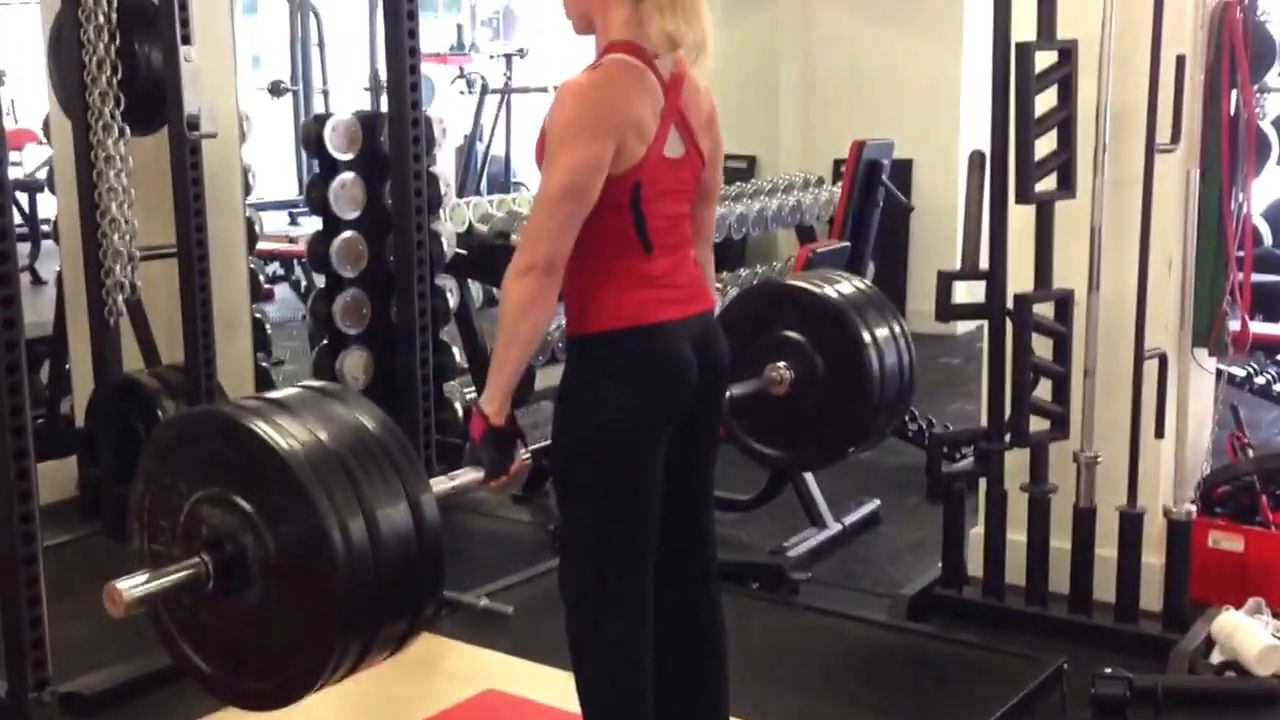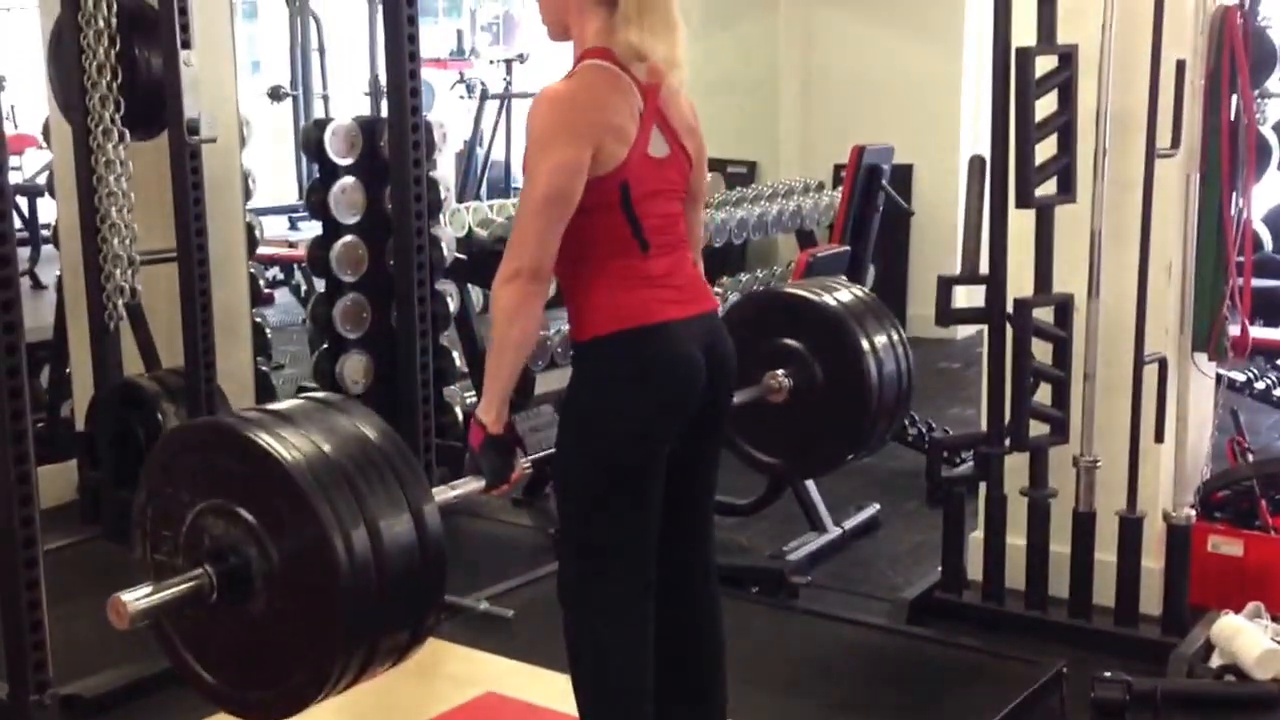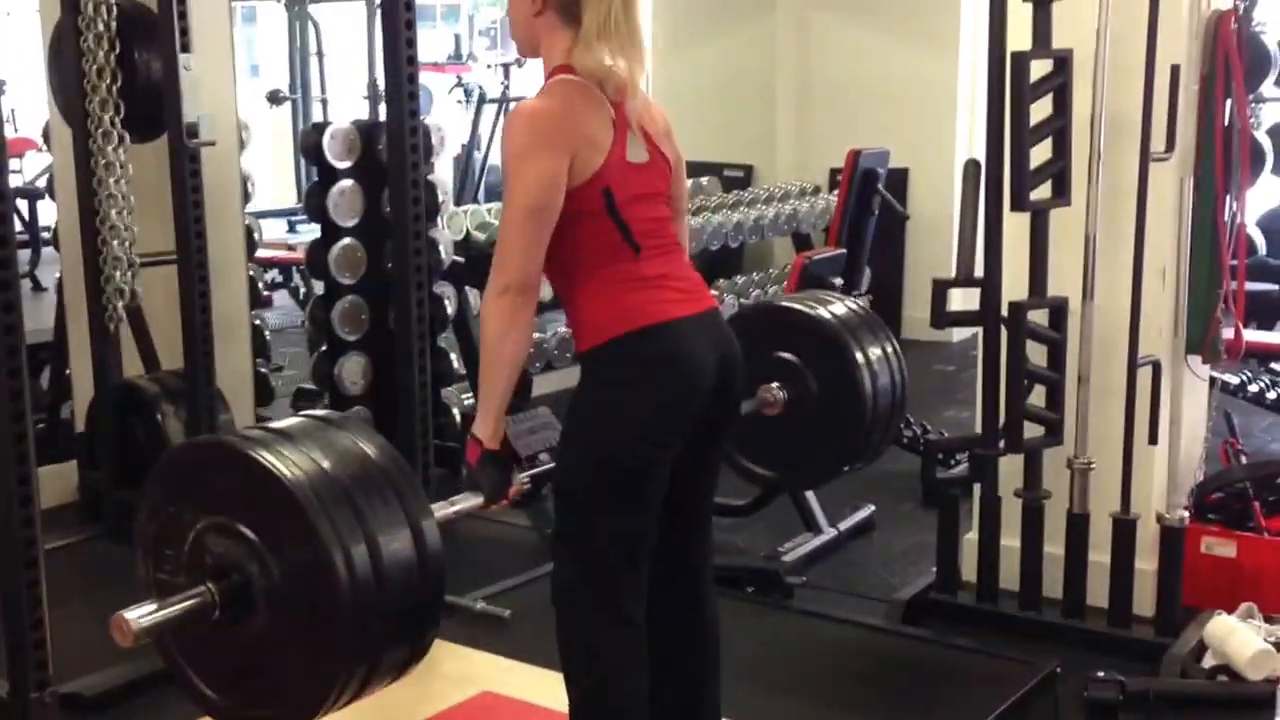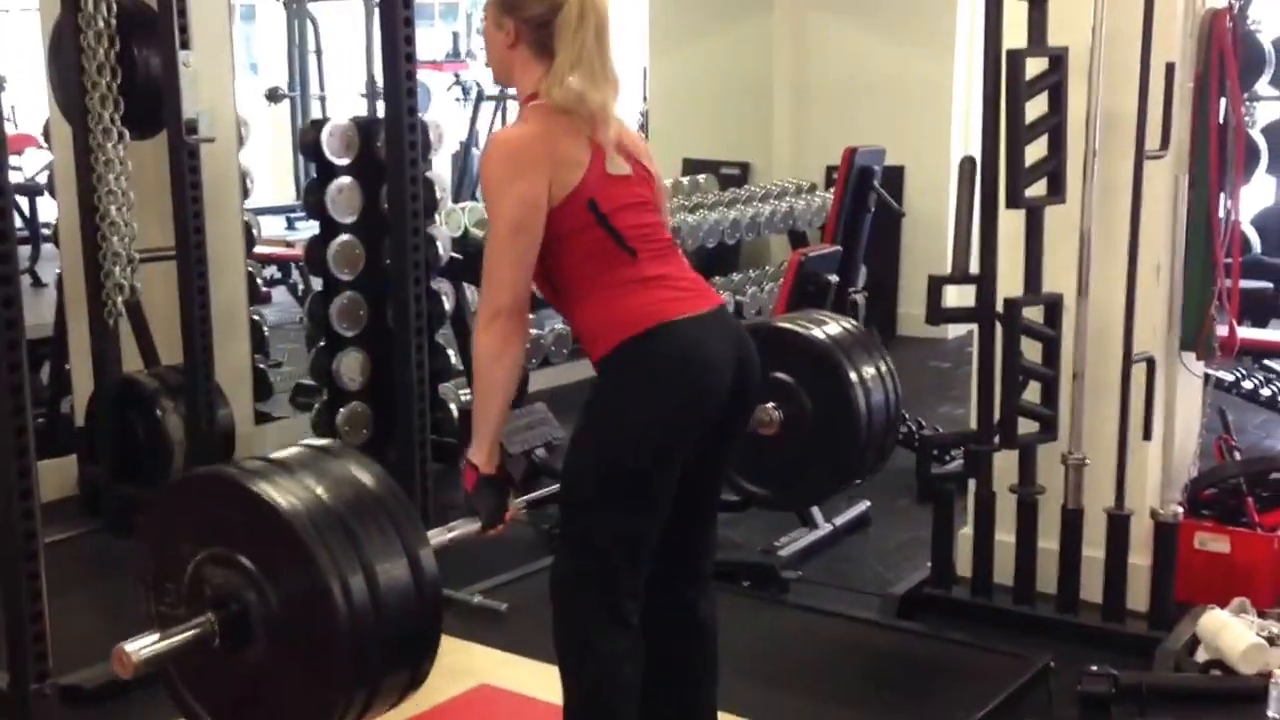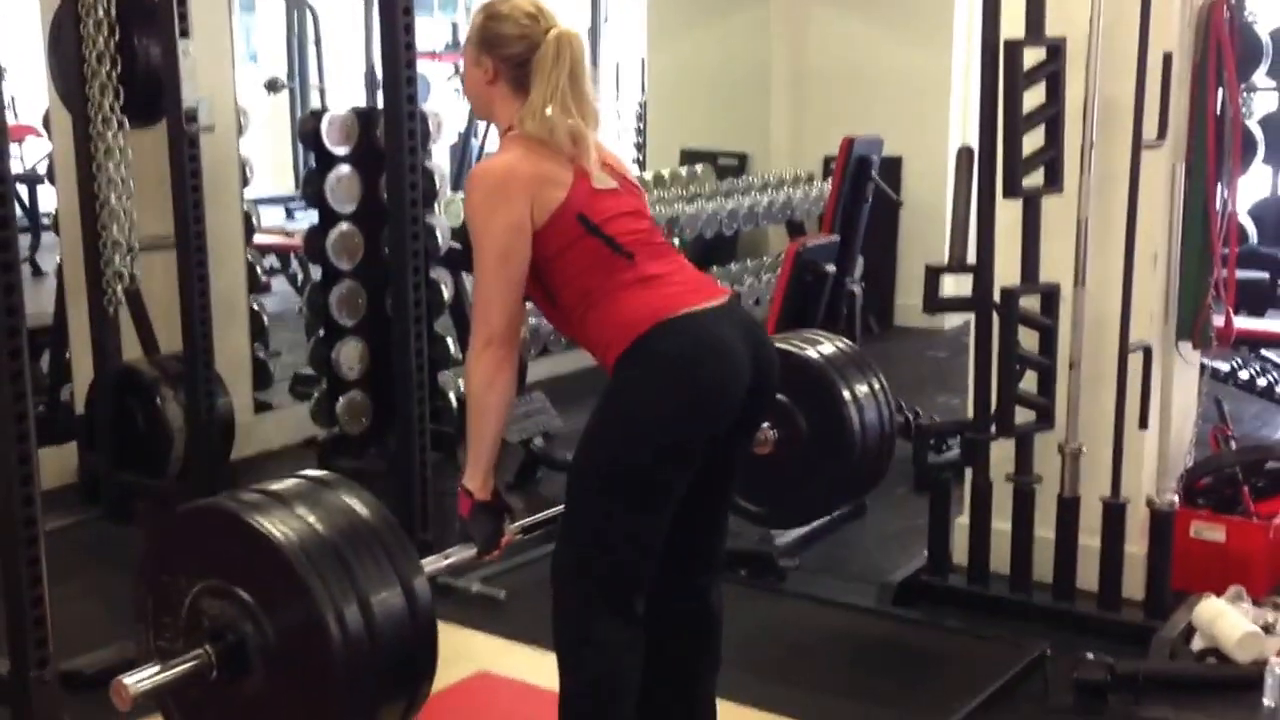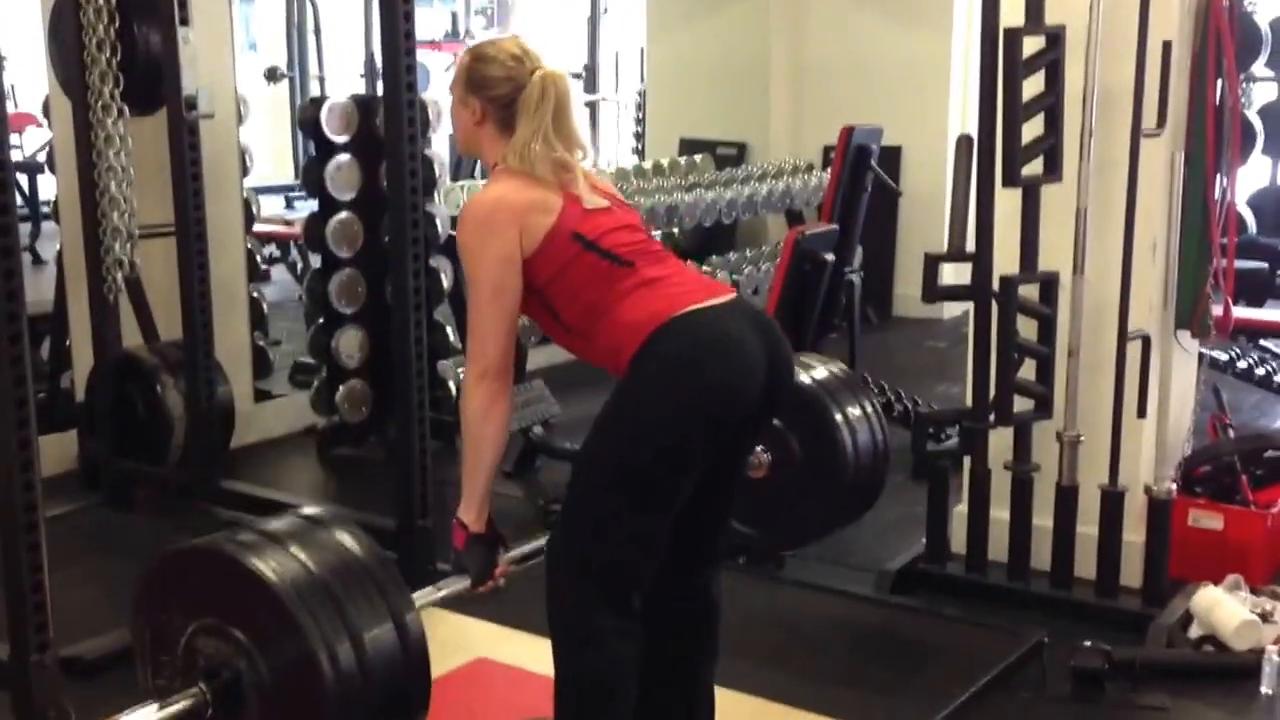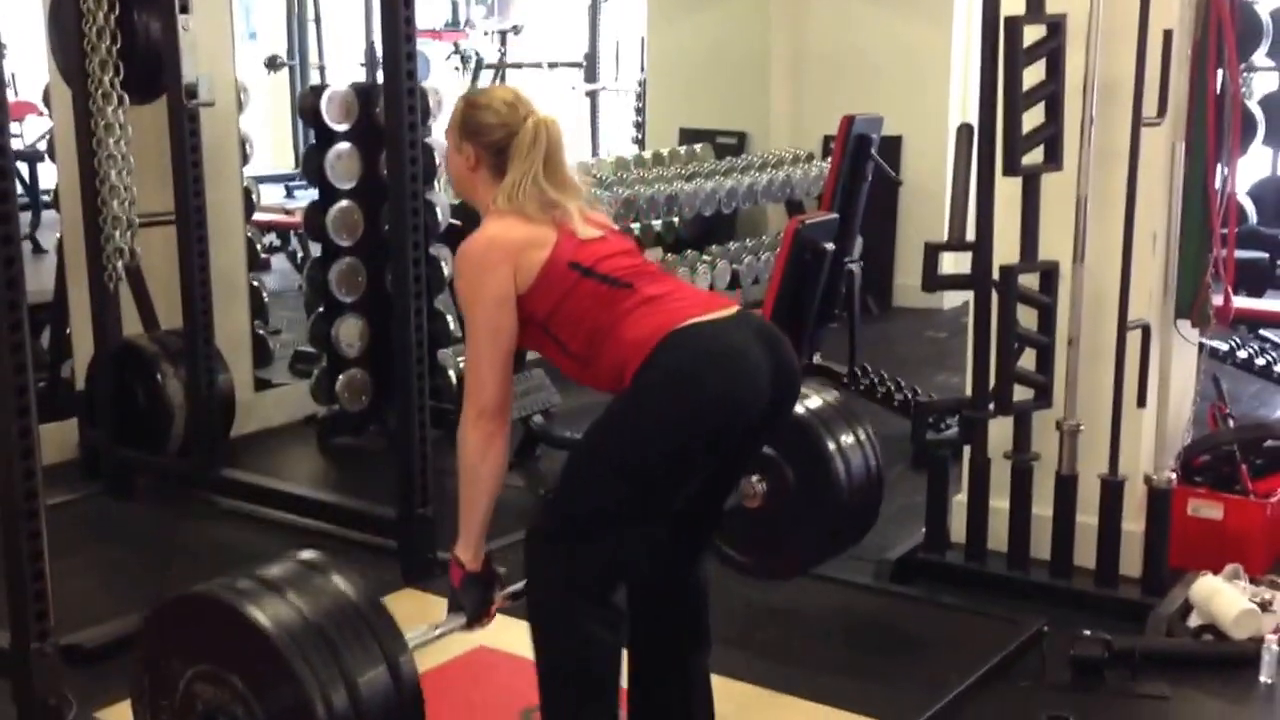
dt=0.2s
person 1, frame 1
left shoulder: (595, 93)
right shoulder: (693, 91)
left elbow: (540, 264)
left wrist: (494, 408)
left hip: (622, 362)
right hip: (695, 346)
left knee: (607, 589)
right knee: (685, 569)
person 1, frame 2
left shoulder: (574, 99)
right shoulder: (670, 93)
left elbow: (526, 271)
left wrist: (491, 416)
left hip: (629, 363)
right hip: (702, 348)
left knee: (605, 592)
right knee: (683, 572)
person 1, frame 3
left shoulder: (546, 116)
right shoulder: (642, 105)
left elbow: (514, 287)
left wrist: (487, 433)
left hip: (637, 366)
right hip: (709, 347)
left knee: (598, 597)
right knee: (680, 576)
person 1, frame 4
left shoulder: (520, 146)
right shoulder: (615, 128)
left elbow: (503, 315)
left wrist: (484, 459)
left hip: (655, 368)
right hip: (724, 346)
left knee: (595, 596)
right knee: (679, 577)
person 1, frame 5
left shoulder: (501, 176)
right shoulder: (595, 151)
left elbow: (496, 343)
left wrist: (479, 487)
left hip: (673, 364)
right hip: (741, 343)
left knee: (594, 589)
right knee: (684, 570)
person 1, frame 6
left shoulder: (491, 209)
right shoulder: (582, 180)
left elbow: (490, 377)
left wrist: (473, 519)
left hip: (689, 363)
right hip: (753, 342)
left knee: (589, 580)
right knee: (681, 562)
person 1, frame 7
left shoulder: (486, 250)
right shoulder: (576, 213)
left elbow: (487, 415)
left wrist: (470, 555)
left hip: (695, 375)
right hip: (761, 354)
left knee: (565, 569)
right knee: (666, 552)
